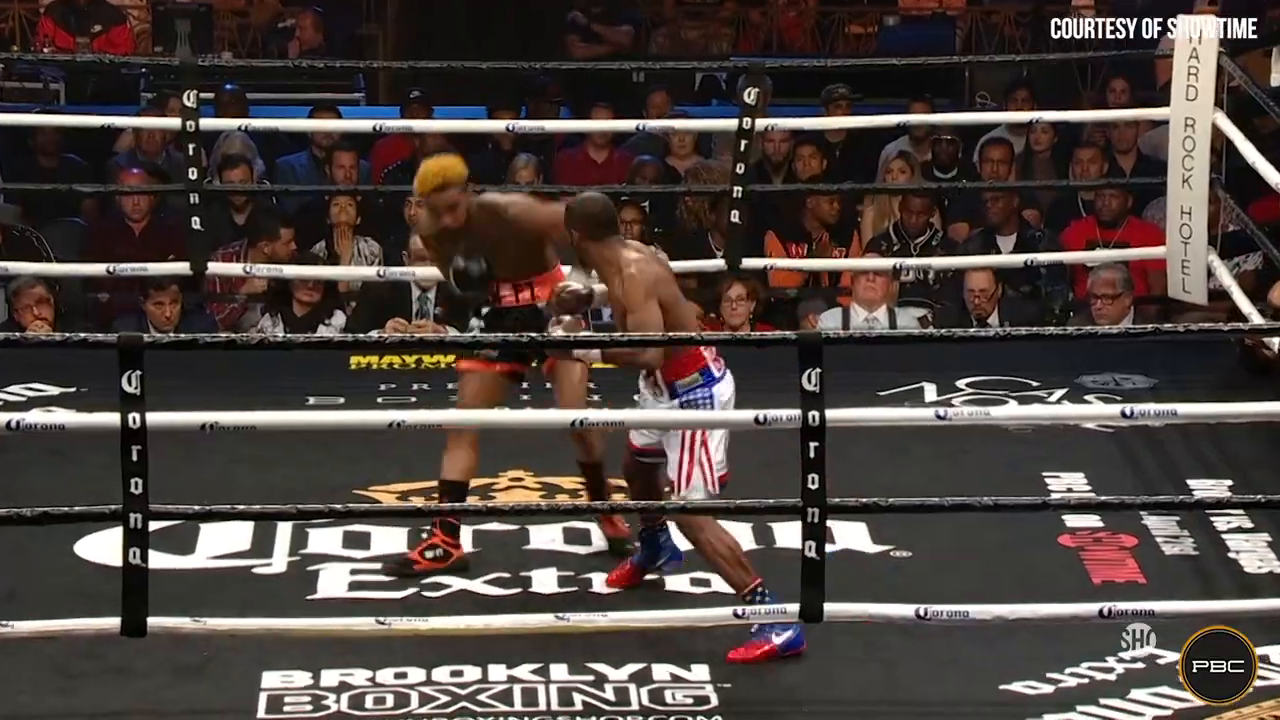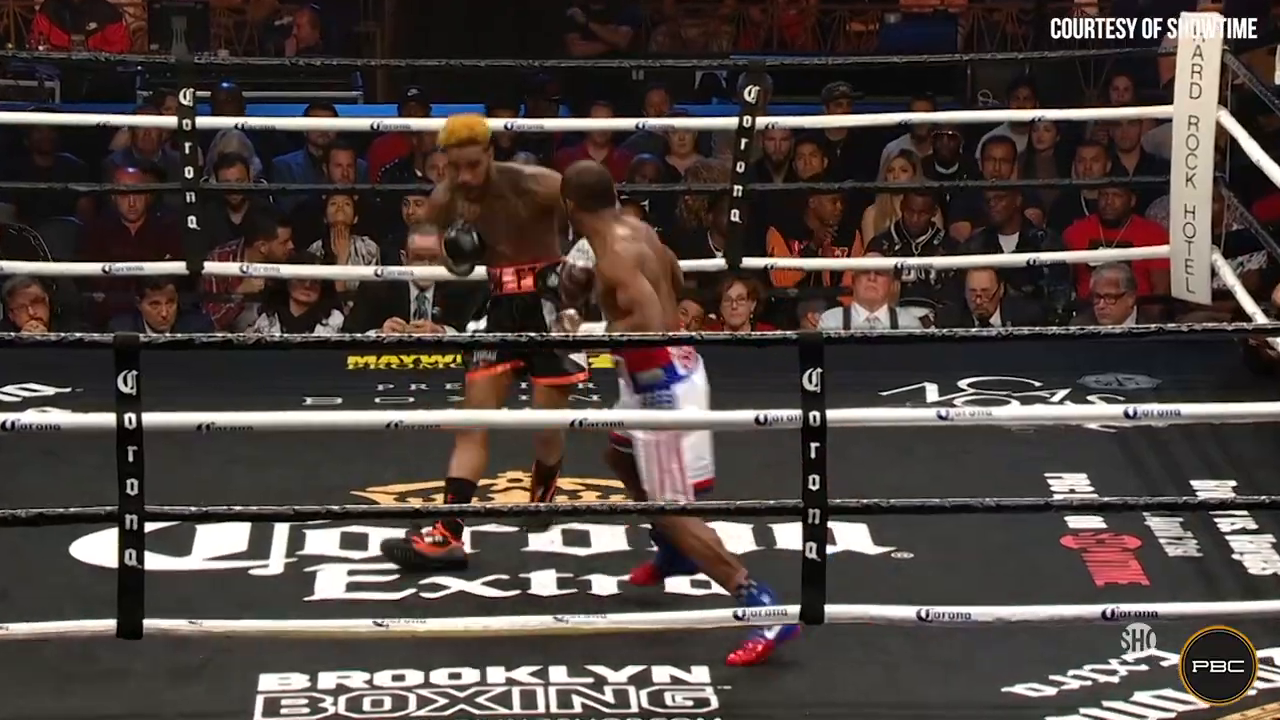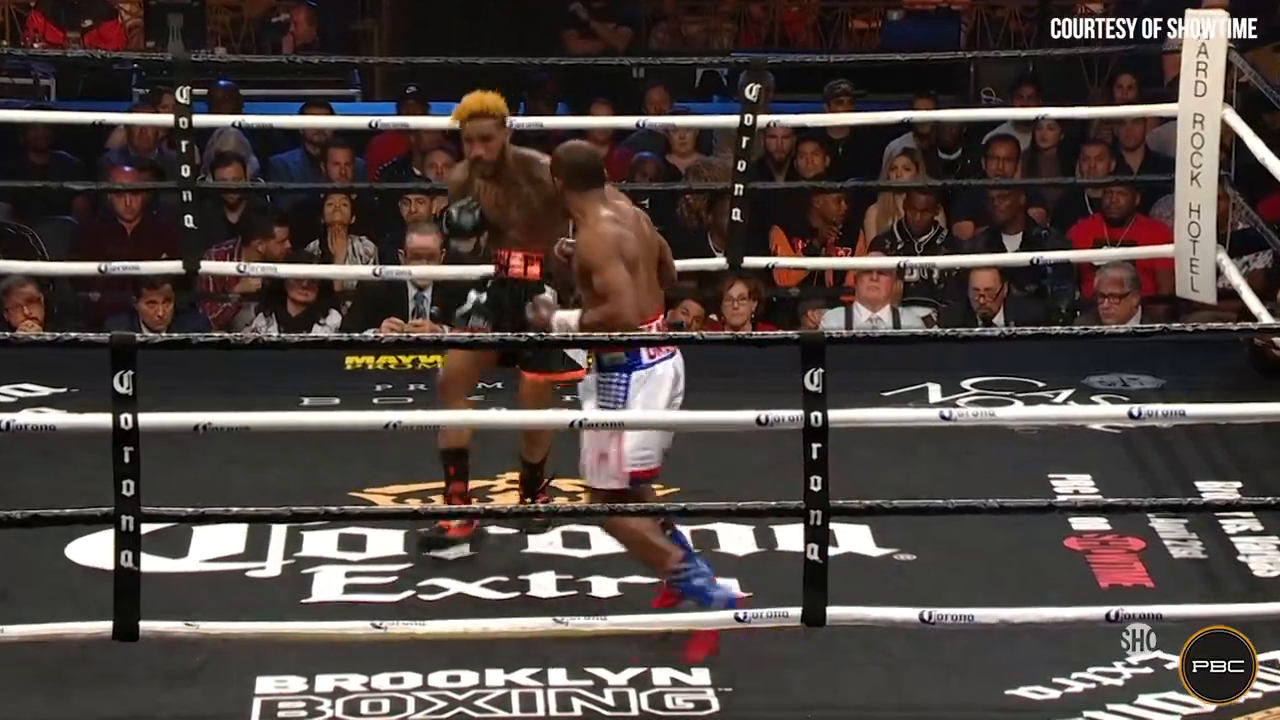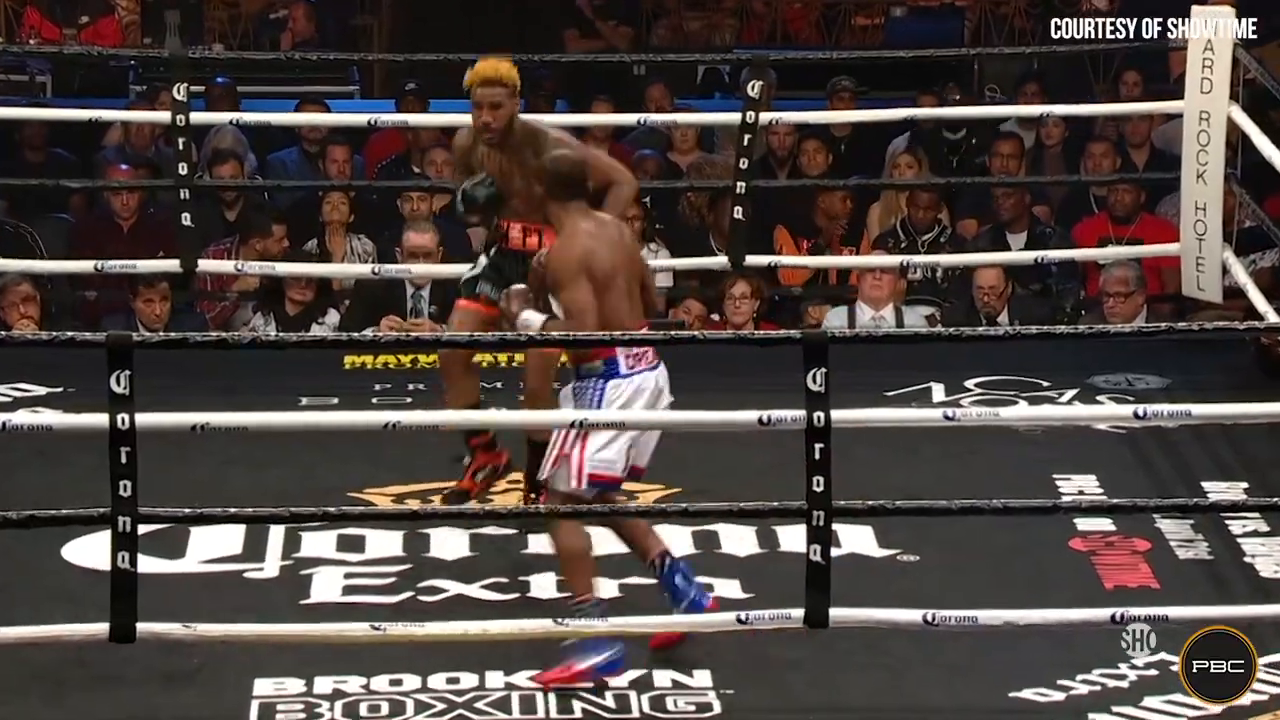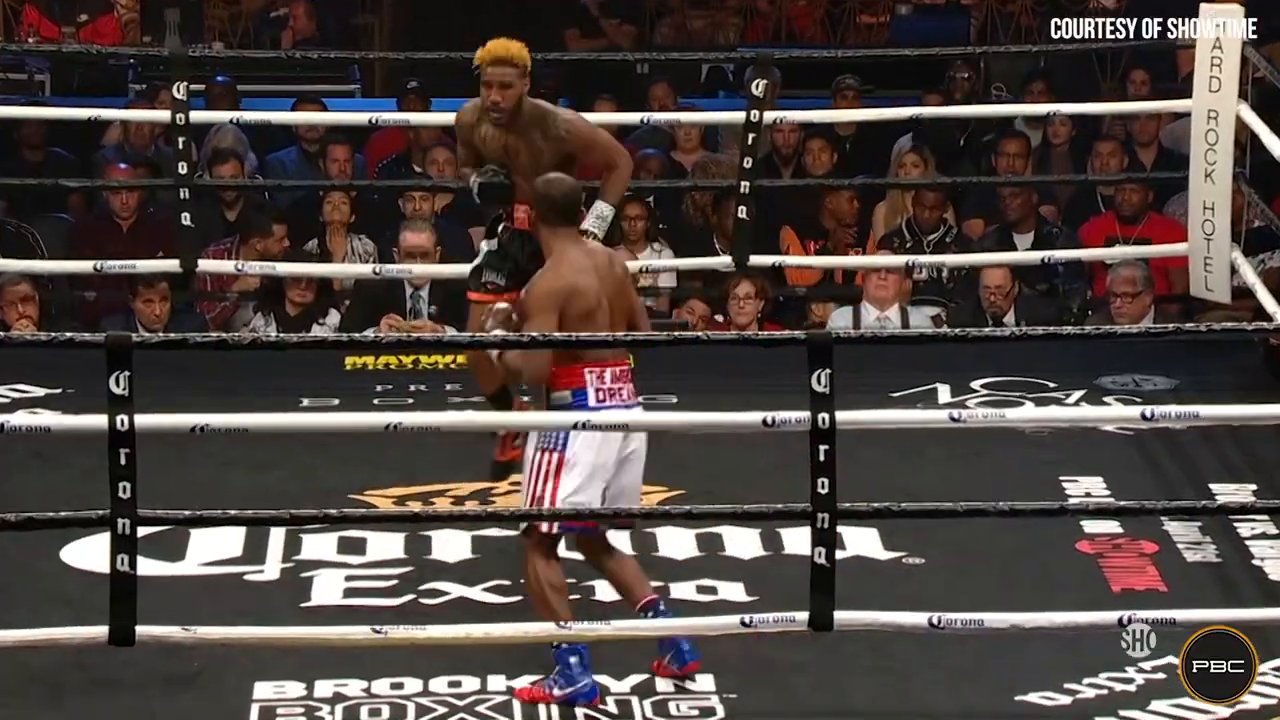
dt=0.1s
person 1, frame 1
left shoulder: (632, 278)
right shoulder: (633, 253)
left elbow: (649, 348)
left wrist: (590, 347)
left hip: (696, 389)
right hip: (673, 385)
left knee: (694, 513)
right knee: (635, 466)
left ankle: (777, 622)
right ankle: (655, 550)
person 1, frame 2
left shoulder: (617, 256)
right shoulder: (636, 229)
left elbow: (653, 326)
right elbow: (676, 287)
left hip: (663, 386)
right hip: (660, 378)
left knee: (675, 513)
right knee: (621, 460)
left ankle: (763, 612)
right ankle: (670, 556)
person 1, frame 3
left shoulder: (597, 235)
right shoulder: (632, 213)
left elbow: (623, 316)
right elbow: (668, 277)
left wrist: (557, 317)
left hip: (627, 374)
right hip: (660, 360)
left knee: (610, 498)
right knee: (630, 485)
left ankle: (701, 587)
right ankle: (689, 574)
person 1, frame 4
left shoulder: (566, 250)
right shoulder: (613, 230)
left elbow: (581, 331)
right elbow: (649, 303)
left wrist: (523, 315)
left hip: (604, 381)
right hip: (642, 372)
left knee: (561, 505)
right knee: (607, 501)
left ankle: (596, 642)
right ankle: (682, 589)
person 1, frame 5
left shoulder: (548, 281)
right shoulder: (606, 260)
left elbow: (536, 372)
right elbow: (641, 329)
left wrist: (498, 336)
left hip: (581, 415)
right hip: (618, 409)
left knee: (538, 545)
right knee: (590, 539)
left ankle: (574, 673)
right ankle: (675, 639)
person 2, frame 1
left shoulder: (513, 213)
right shoulder: (429, 228)
right elbow: (456, 287)
right wrist: (459, 279)
left hip: (548, 302)
right hip: (500, 312)
right knee: (463, 421)
left ankle: (602, 503)
person 2, frame 2
left shoulder: (532, 184)
right shoulder: (444, 201)
right elbow: (460, 269)
right wrist: (455, 254)
left hip: (547, 299)
right hip: (501, 303)
left knee: (547, 421)
right knee: (474, 420)
left ankle: (542, 494)
person 2, frame 3
left shoulder: (541, 173)
right shoulder: (459, 178)
right elbow: (461, 246)
right wrist: (456, 232)
left hip: (544, 291)
right hip: (495, 286)
left knee: (533, 410)
right knee: (451, 386)
left ankle: (532, 497)
right ankle: (456, 507)
person 2, frame 4
left shoulder: (550, 146)
right shoulder: (466, 144)
left elbow: (623, 182)
right wrist: (471, 204)
right hip: (501, 255)
left knee: (537, 386)
right knee: (452, 353)
left ankle: (538, 487)
right ankle: (485, 455)
person 2, frame 5
right shoulder: (469, 120)
left elbow: (620, 162)
right elbow: (468, 171)
left wrist: (595, 221)
right wrist: (480, 188)
right hip: (507, 234)
right knee: (479, 347)
right ankle: (509, 428)
